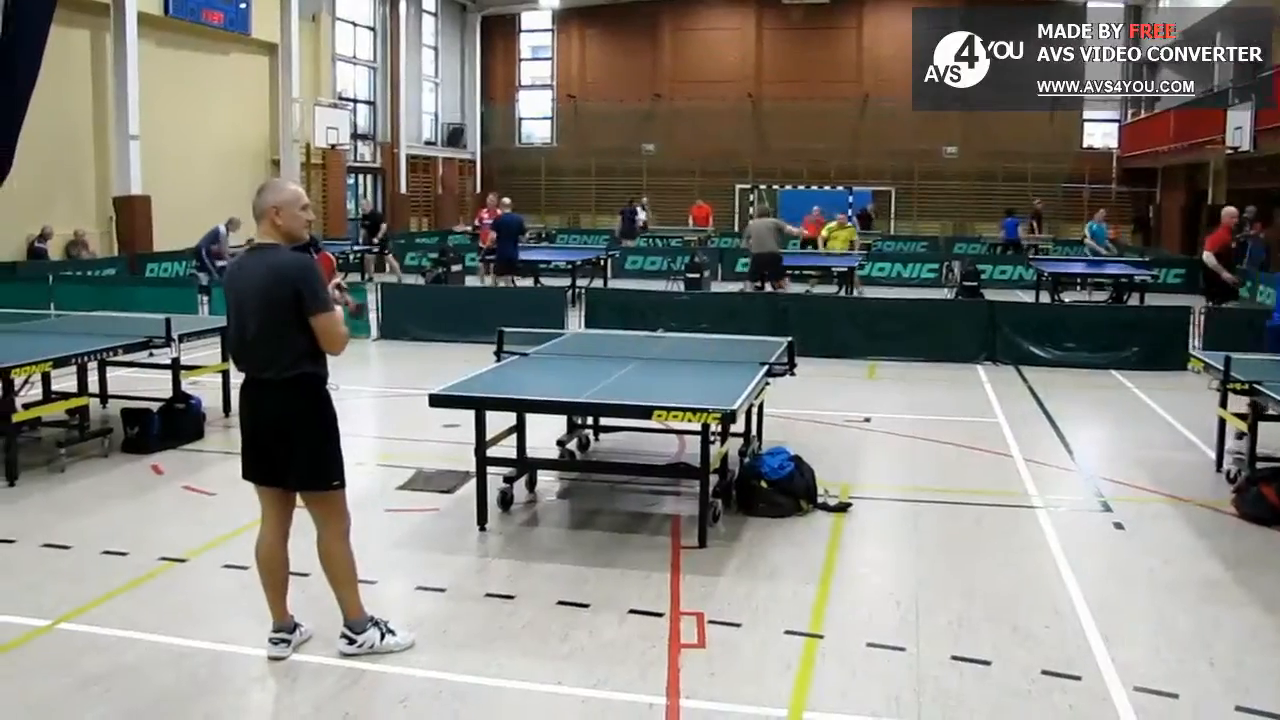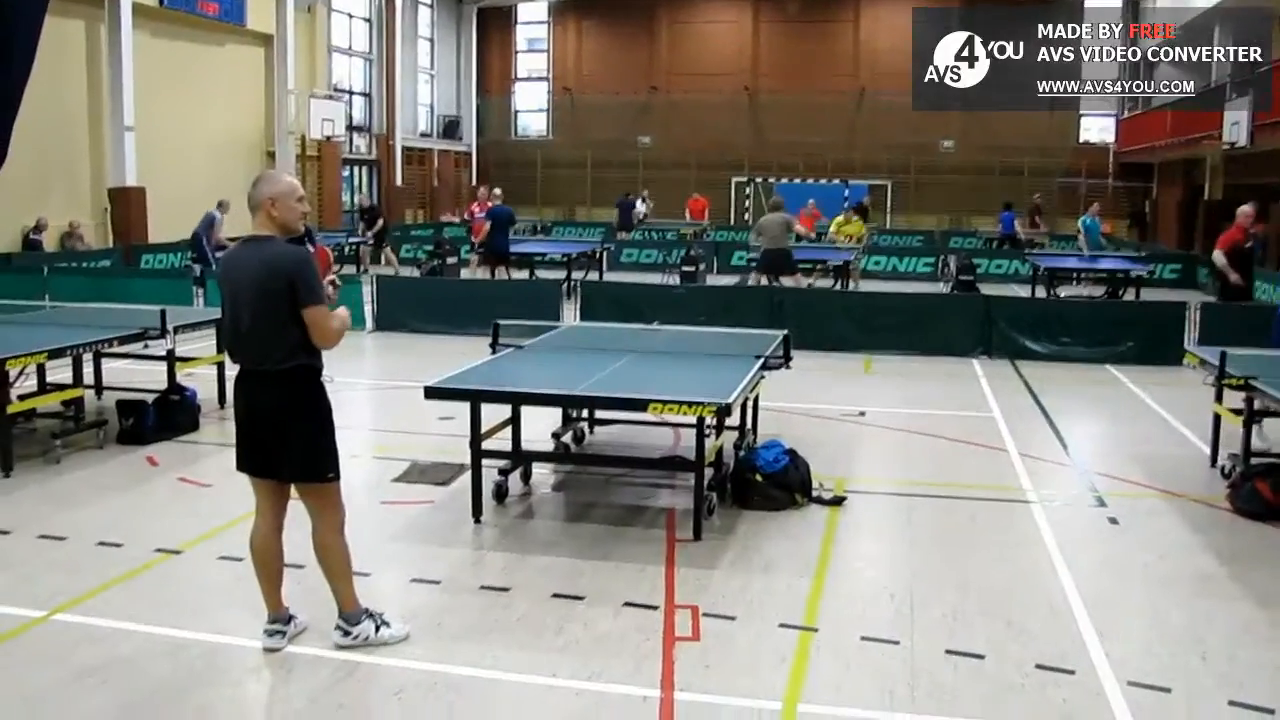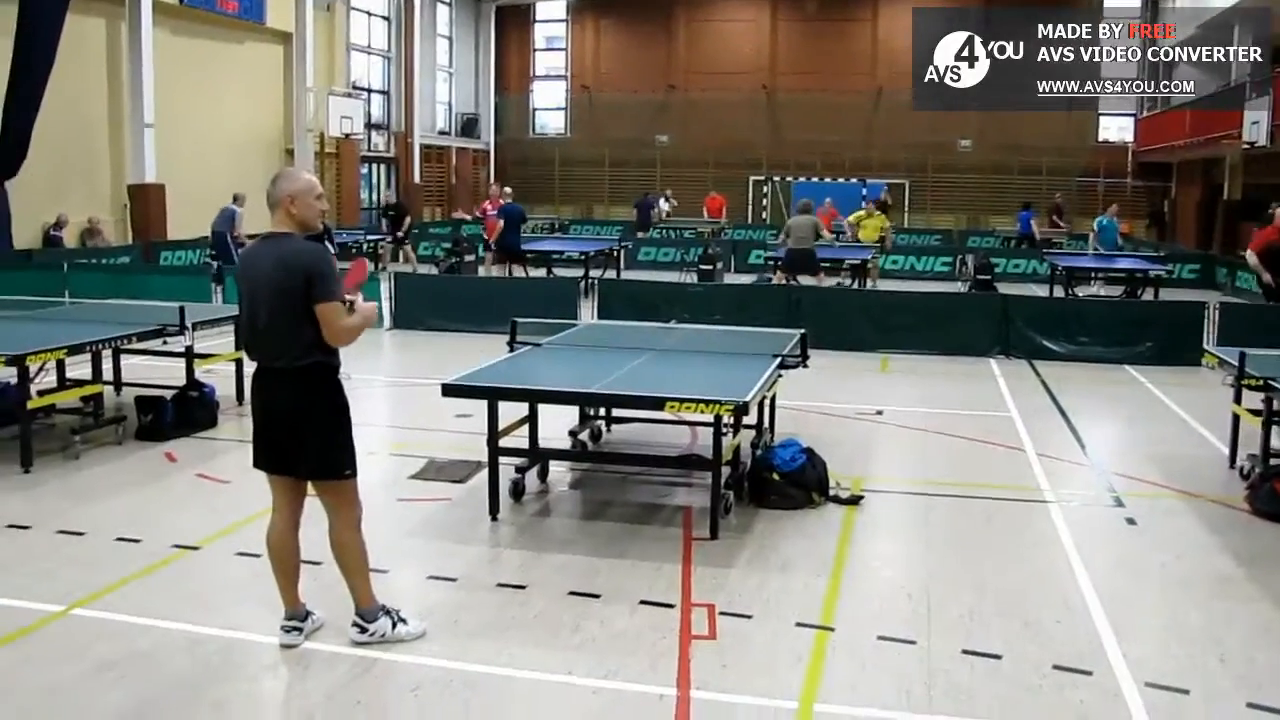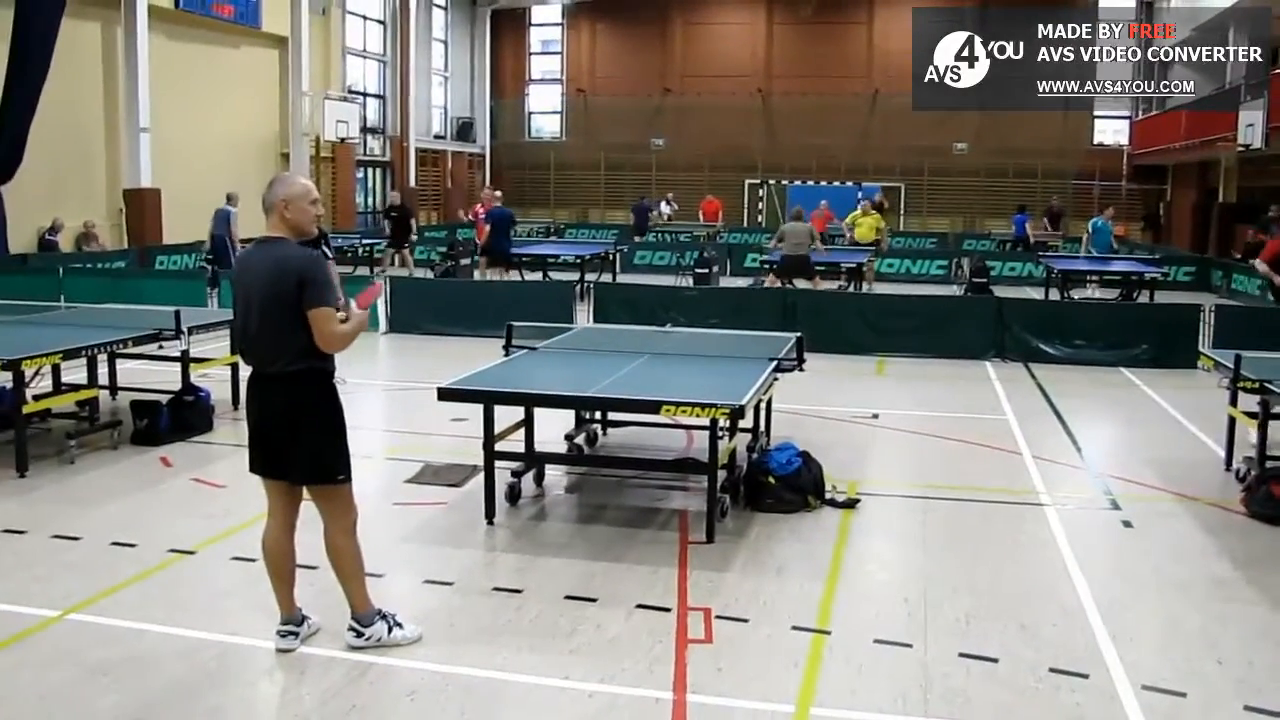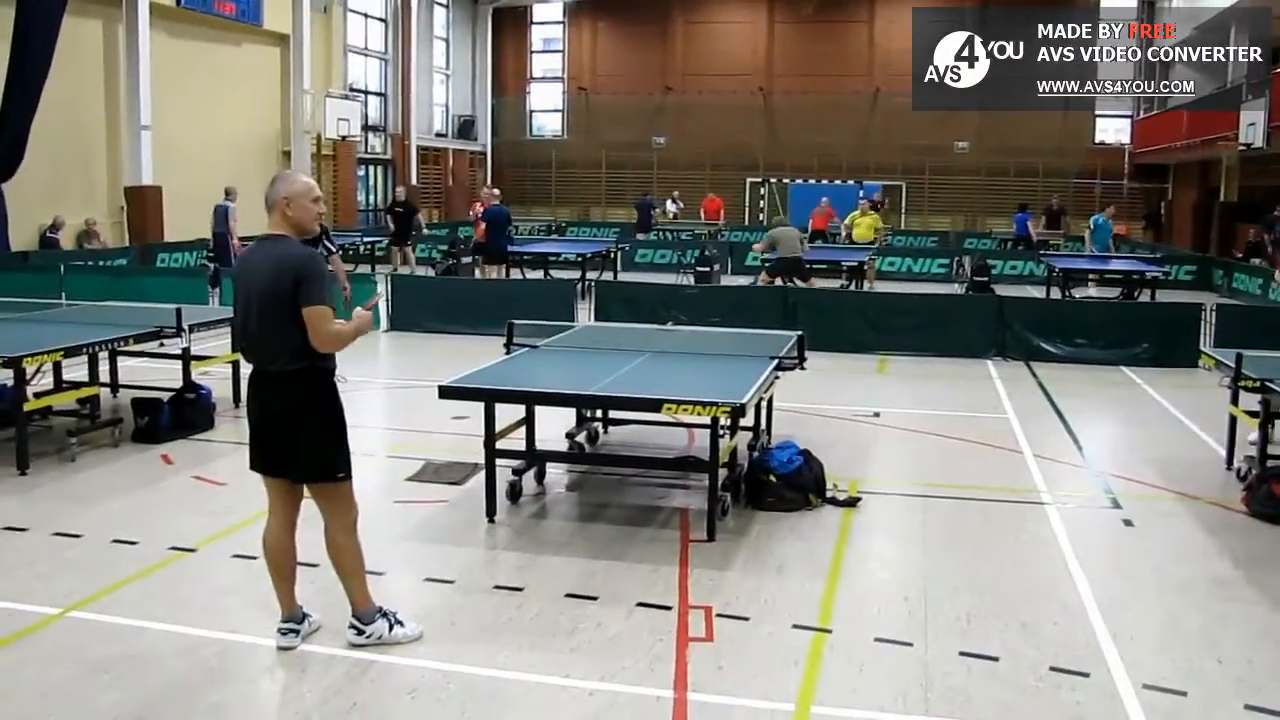
dt=0.2s
person 1, frame 1
left shoulder: (235, 270)
right shoulder: (298, 266)
right elbow: (334, 343)
right wrist: (334, 313)
left hip: (257, 399)
right hip: (300, 401)
left knee: (274, 519)
right knee: (332, 520)
left ankle: (282, 629)
right ankle: (358, 628)
person 1, frame 2
left shoulder: (230, 262)
right shoulder: (294, 259)
right elbow: (325, 338)
right wrist: (341, 317)
left hip: (251, 392)
right hip: (295, 393)
left knee: (268, 511)
right knee: (327, 513)
left ankle: (276, 621)
right ankle: (352, 620)
person 1, frame 3
left shoulder: (248, 259)
right shoulder: (312, 257)
right elbow: (337, 335)
right wrist: (364, 315)
left hip: (268, 389)
right hip: (312, 391)
left knee: (285, 508)
right knee: (344, 509)
left ankle: (293, 617)
right ankle: (369, 616)
person 1, frame 4
left shoulder: (244, 263)
right shoulder: (305, 262)
right elbow: (329, 341)
right wrist: (356, 322)
left hip: (263, 393)
right hip: (306, 396)
left knee: (280, 513)
right knee: (339, 515)
left ankle: (289, 621)
right ankle: (365, 621)
person 1, frame 5
left shoulder: (245, 261)
right shoulder: (304, 260)
right elbow: (324, 339)
right wrist: (359, 325)
left hip: (263, 392)
right hip: (306, 395)
left knee: (281, 512)
right knee: (340, 513)
left ankle: (290, 619)
right ankle: (366, 619)
